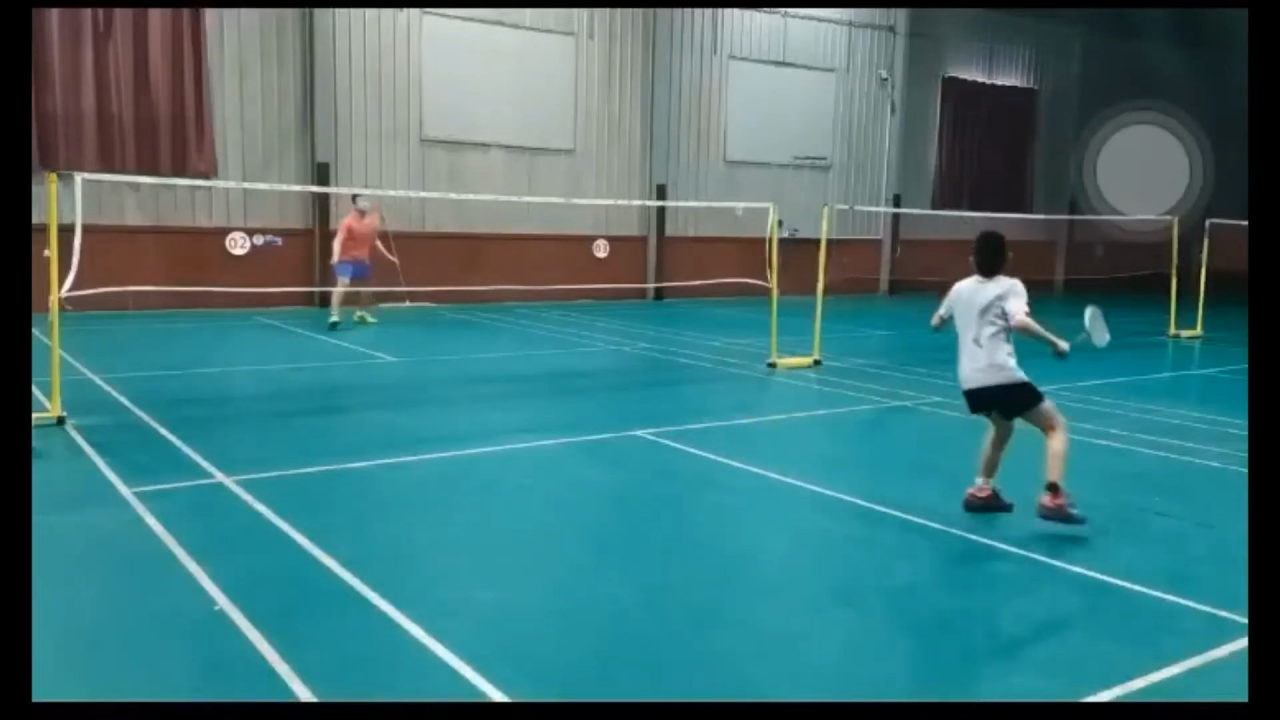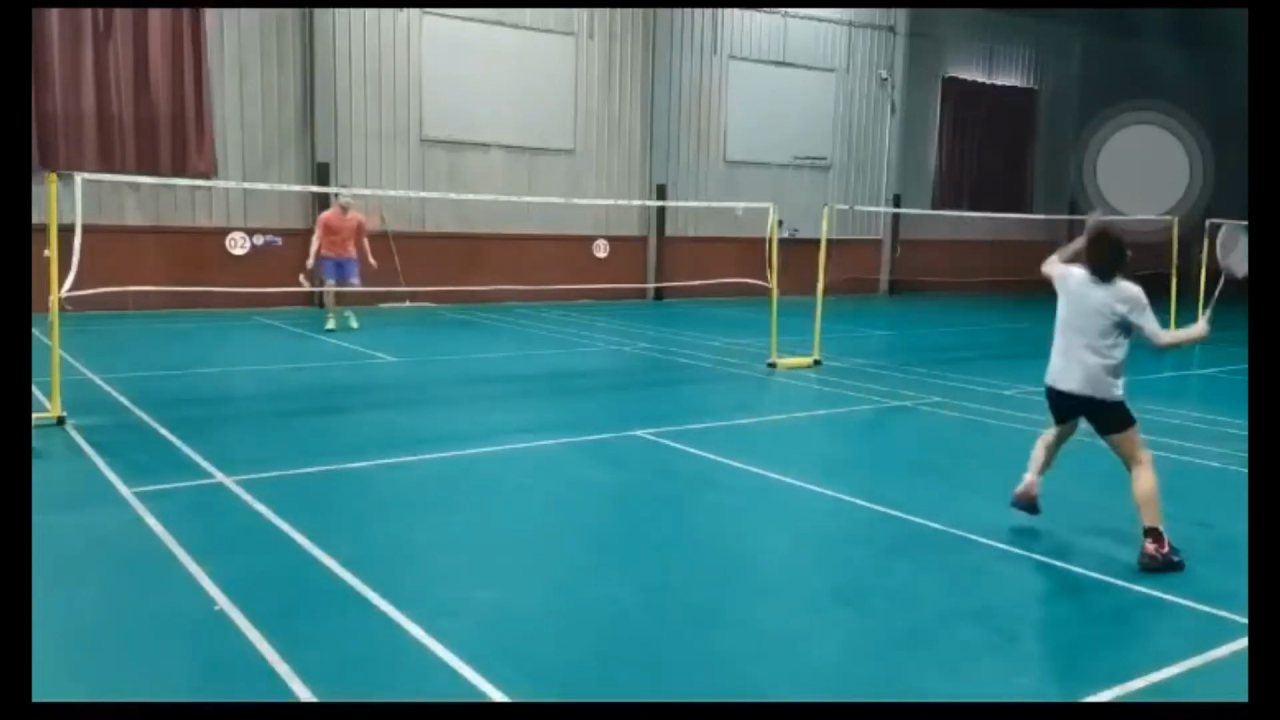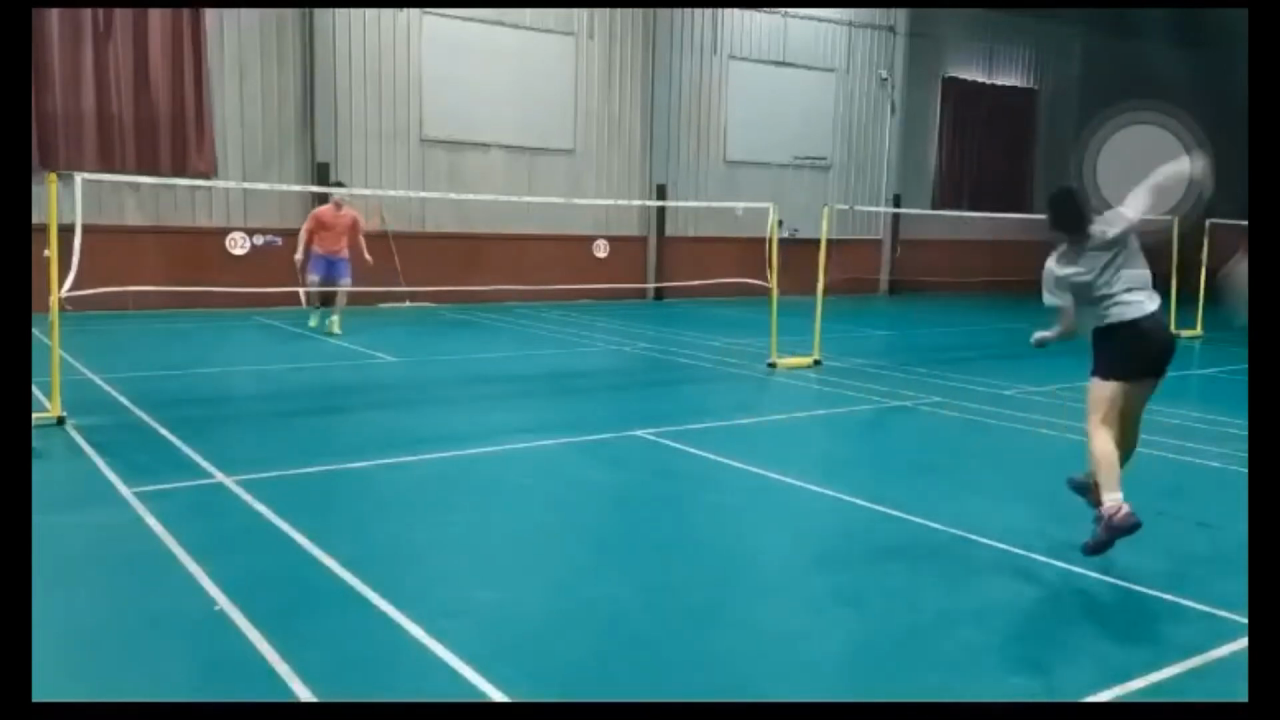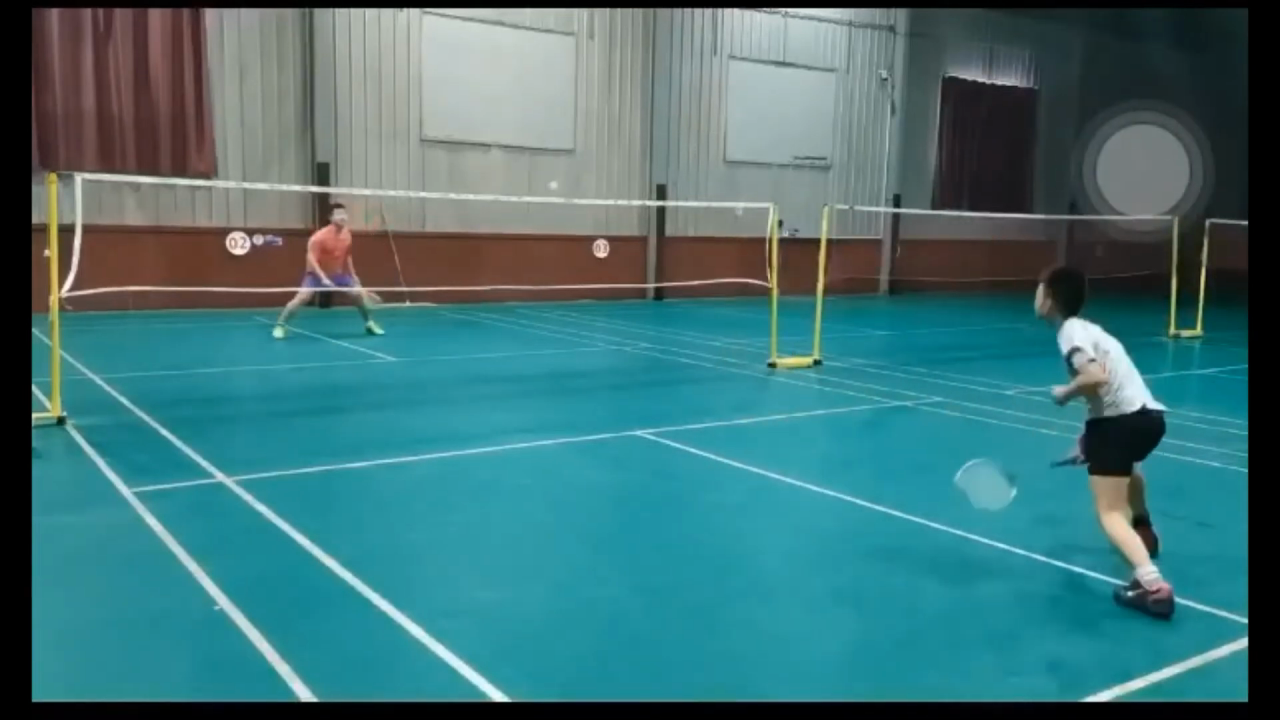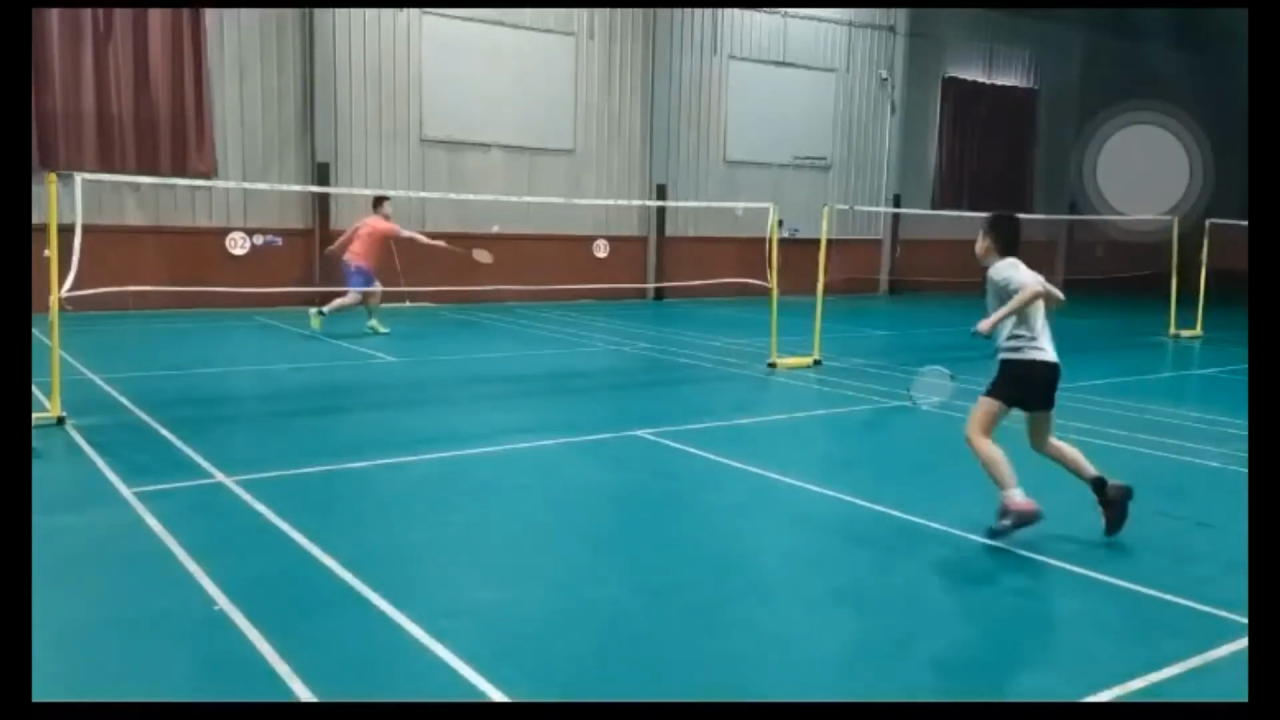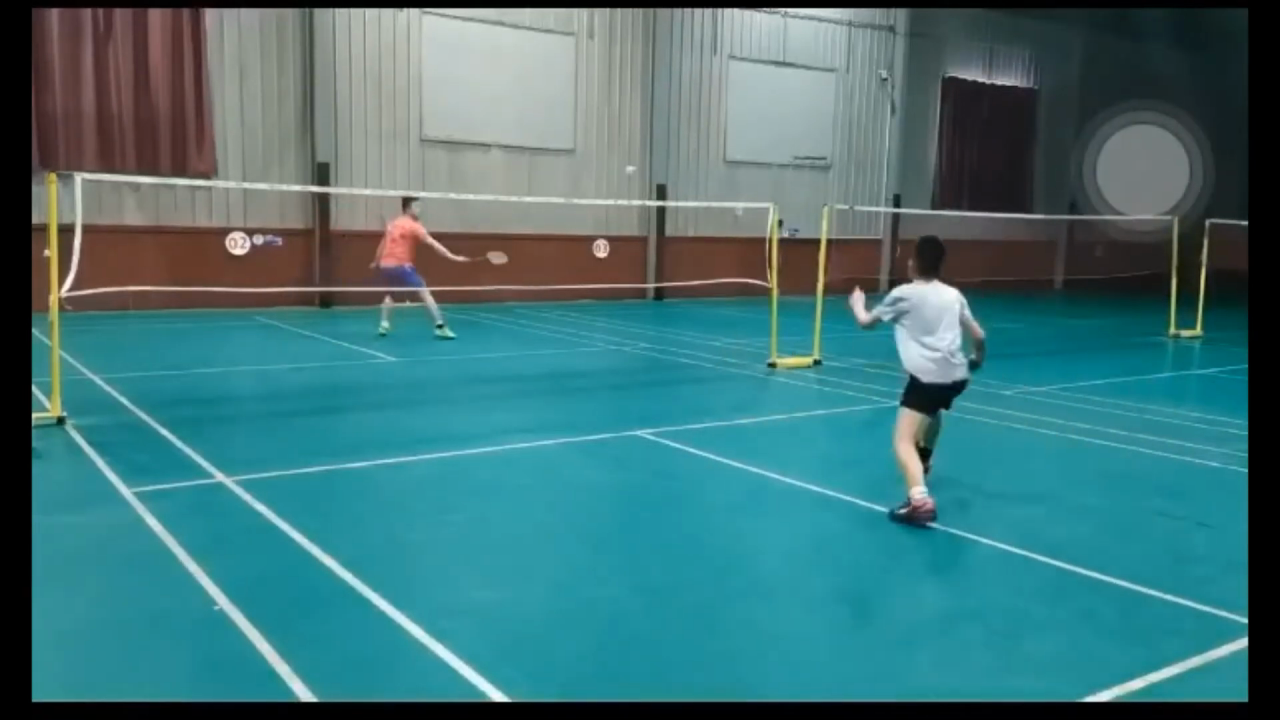
dt=0.3s
person 1, frame 1
left shoulder: (959, 290)
right shoulder: (1010, 287)
left elbow: (936, 323)
right elbow: (1019, 322)
right wrist: (1055, 341)
left hip: (972, 382)
right hip: (1003, 379)
left knee: (1002, 428)
right knee: (1055, 428)
left ankle: (981, 490)
right ankle: (1052, 496)
person 1, frame 2
left shoulder: (1071, 277)
right shoulder: (1131, 295)
left elbow: (1048, 265)
right elbow: (1159, 340)
left wrist: (1082, 239)
right wrist: (1195, 332)
left hip: (1059, 385)
right hip: (1099, 391)
left knee: (1059, 432)
right knee: (1141, 463)
left ankle: (1029, 486)
right ankle: (1154, 545)
person 1, frame 3
left shoulder: (1056, 268)
right shoulder: (1114, 227)
left elbow: (1068, 327)
right elbow: (1147, 191)
left wrist: (1047, 335)
right wrist: (1183, 168)
left hip: (1121, 336)
right hip: (1155, 332)
left knee: (1098, 425)
right knee: (1127, 421)
left ankle: (1116, 510)
right ankle: (1099, 482)
person 1, frame 4
left shoulder: (1070, 334)
right shoulder: (1087, 328)
left elbow: (1096, 379)
left wrist: (1065, 393)
right wrist: (1088, 438)
left hip: (1118, 419)
right hip: (1151, 416)
left knee: (1111, 513)
right knee: (1123, 466)
left ankle: (1153, 586)
right ankle: (1143, 531)
person 1, frame 5
left shoulder: (999, 270)
right shoulder: (1016, 268)
left elbow: (1035, 289)
right elbow: (1054, 294)
left wrist: (995, 319)
left hip: (1022, 364)
right hip: (1044, 364)
left knee: (976, 432)
right knee: (1042, 441)
left ankle: (1018, 503)
right ankle: (1105, 490)
person 1, frame 6
left shoulder: (902, 295)
right shoulder: (954, 295)
left elbow: (866, 321)
right elbow: (979, 335)
left wrist: (857, 304)
right wrist: (978, 358)
left hip: (927, 377)
right hip: (956, 376)
left knee: (903, 441)
right knee: (936, 407)
left ankle: (920, 502)
right ankle: (923, 459)
